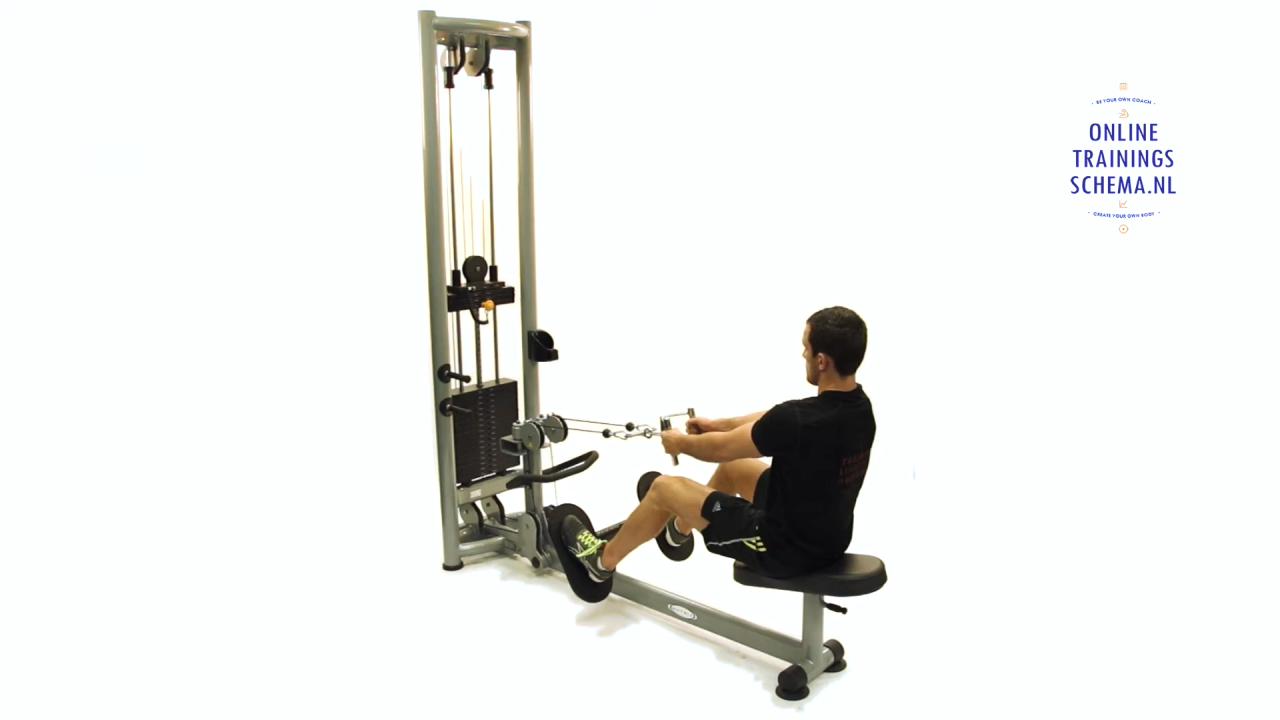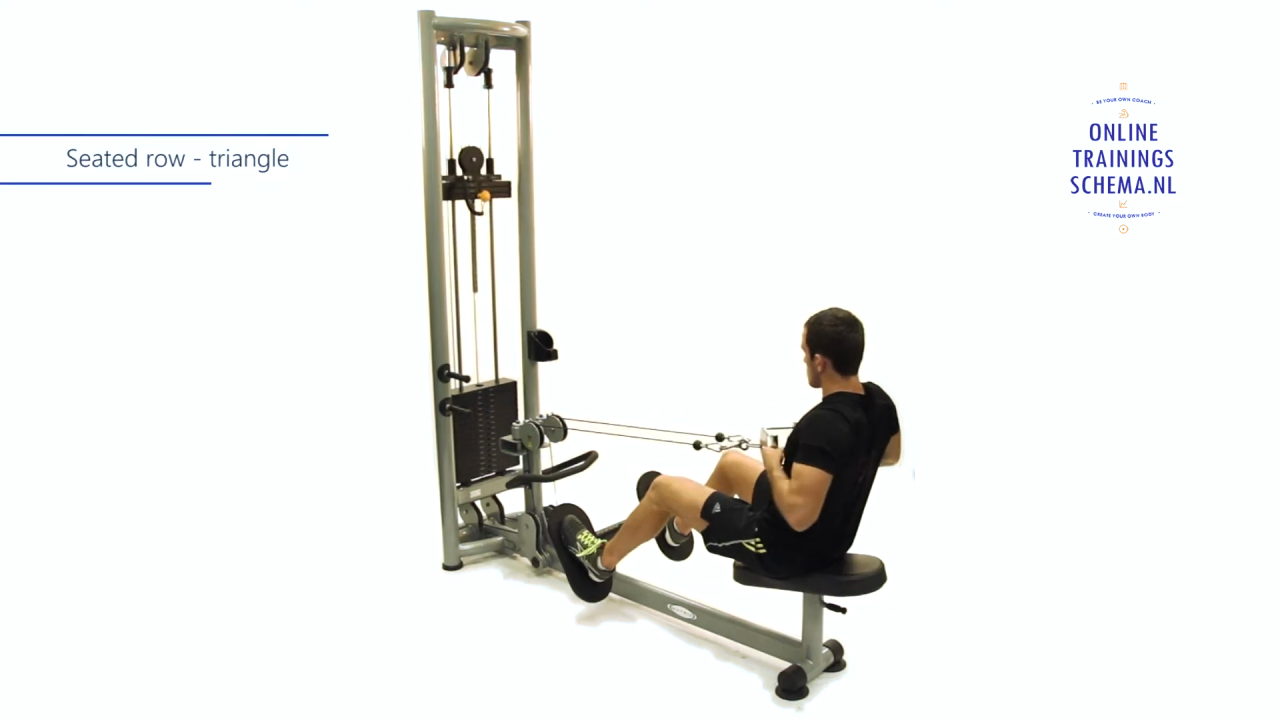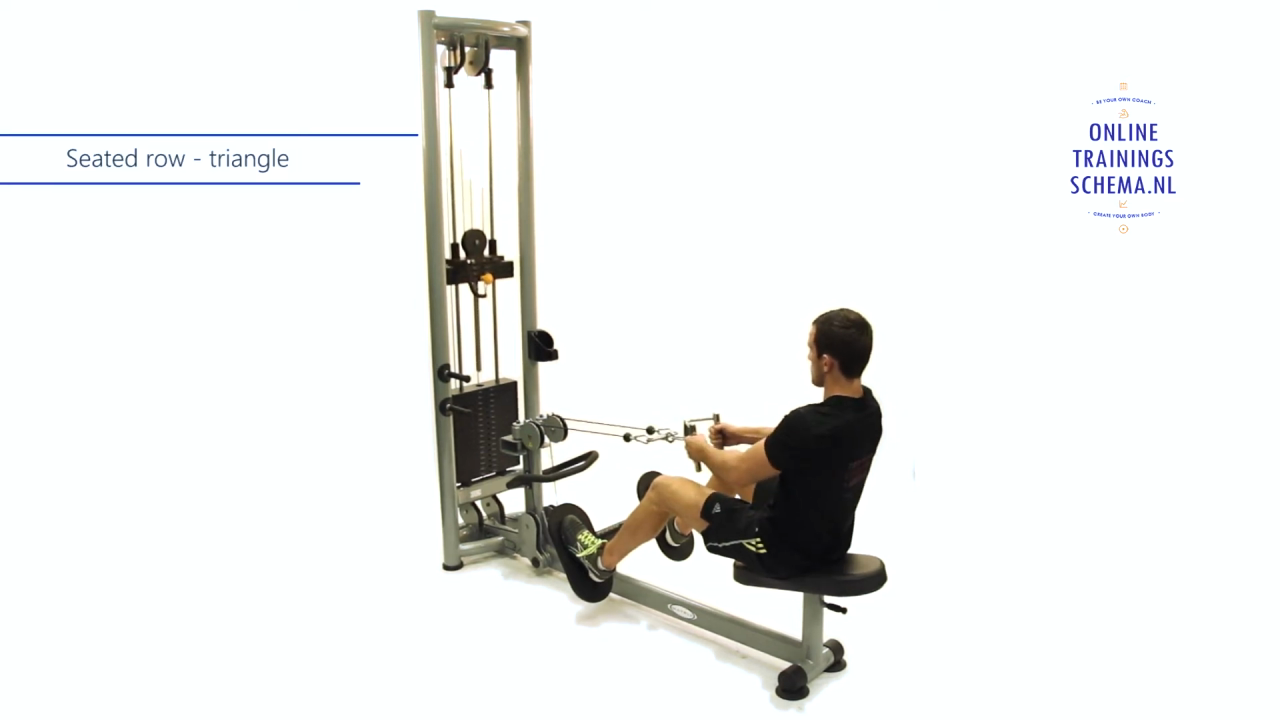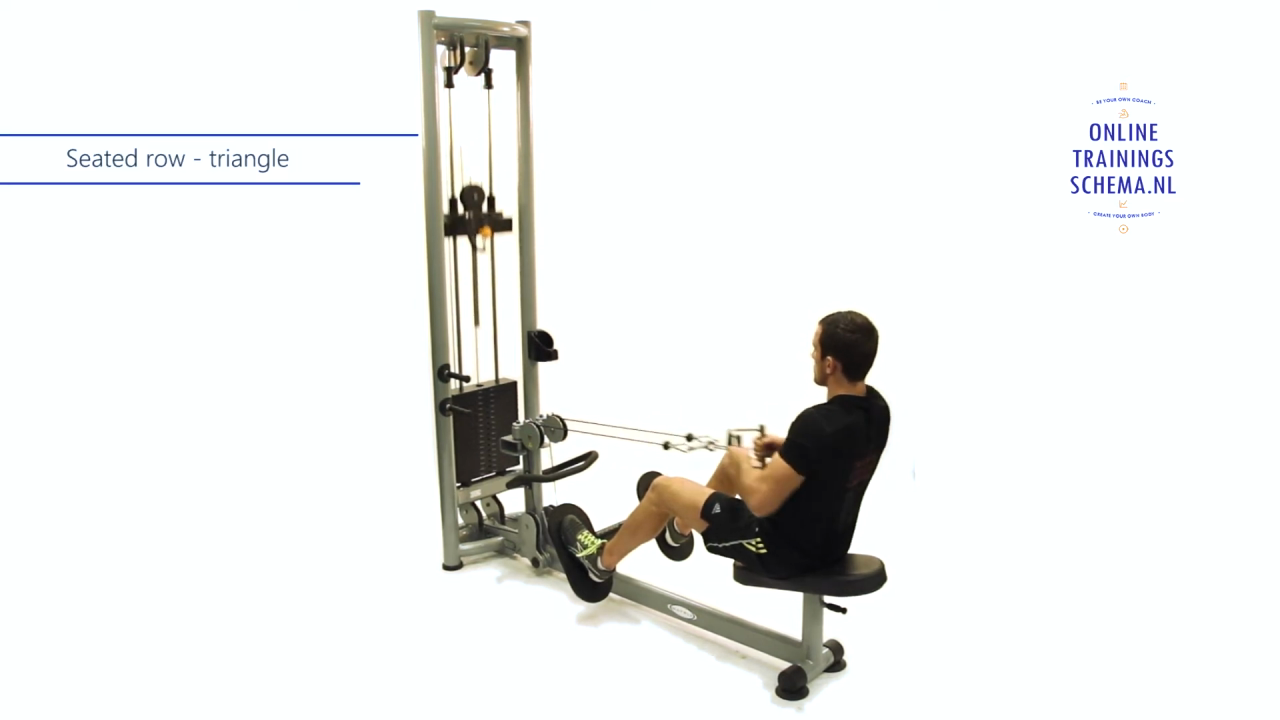
dt=1s
person 1, frame 1
left shoulder: (801, 419)
right shoulder: (857, 403)
left elbow: (721, 448)
left wrist: (681, 442)
right wrist: (716, 424)
left hip: (783, 547)
right hip: (828, 538)
left knee: (664, 487)
right knee: (733, 466)
left ankle: (603, 560)
right ankle: (681, 526)
person 1, frame 2
left shoulder: (824, 423)
right shoulder: (879, 402)
left elbow: (799, 514)
right elbow: (891, 455)
left wrist: (774, 466)
left hip: (786, 548)
right hip: (831, 540)
left knee: (664, 487)
right knee: (731, 462)
left ankle: (604, 559)
right ankle: (678, 527)
person 1, frame 3
left shoulder: (812, 422)
right shoulder: (866, 407)
left elbow: (738, 475)
left wrist: (702, 450)
right wrist: (743, 434)
left hip: (784, 547)
right hip: (827, 539)
left knee: (663, 488)
right knee: (731, 460)
left ankle: (603, 560)
right ankle: (679, 527)
person 1, frame 4
left shoulder: (818, 424)
right shoulder: (875, 407)
left elbow: (759, 501)
left wrist: (742, 463)
right wrist: (787, 448)
left hip: (784, 548)
right hip: (828, 539)
left knee: (663, 488)
right knee: (729, 468)
left ankle: (603, 560)
right ankle: (680, 527)
